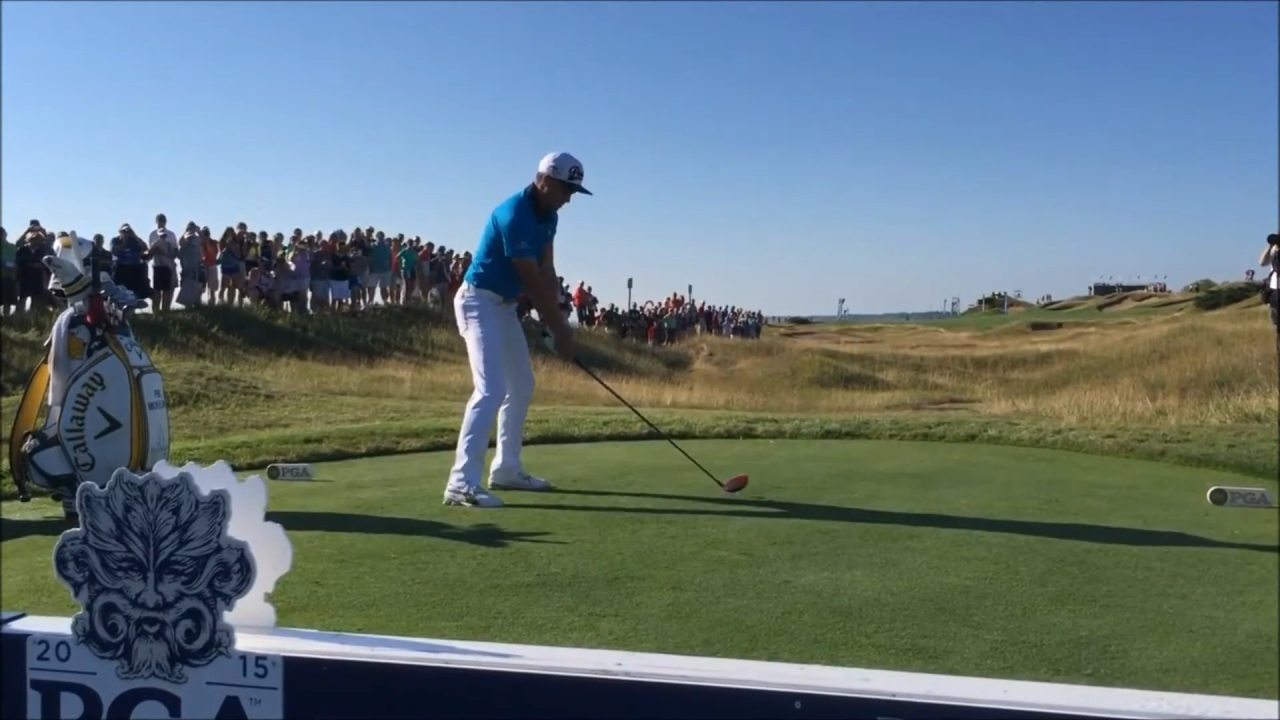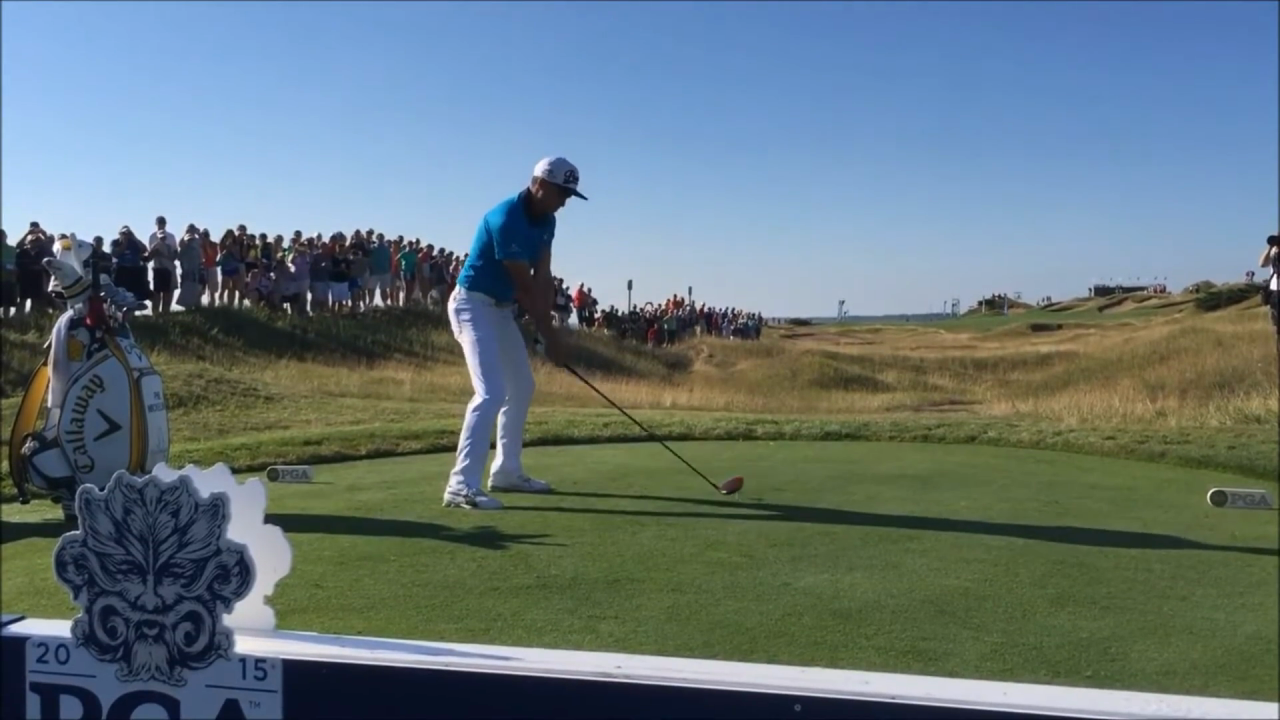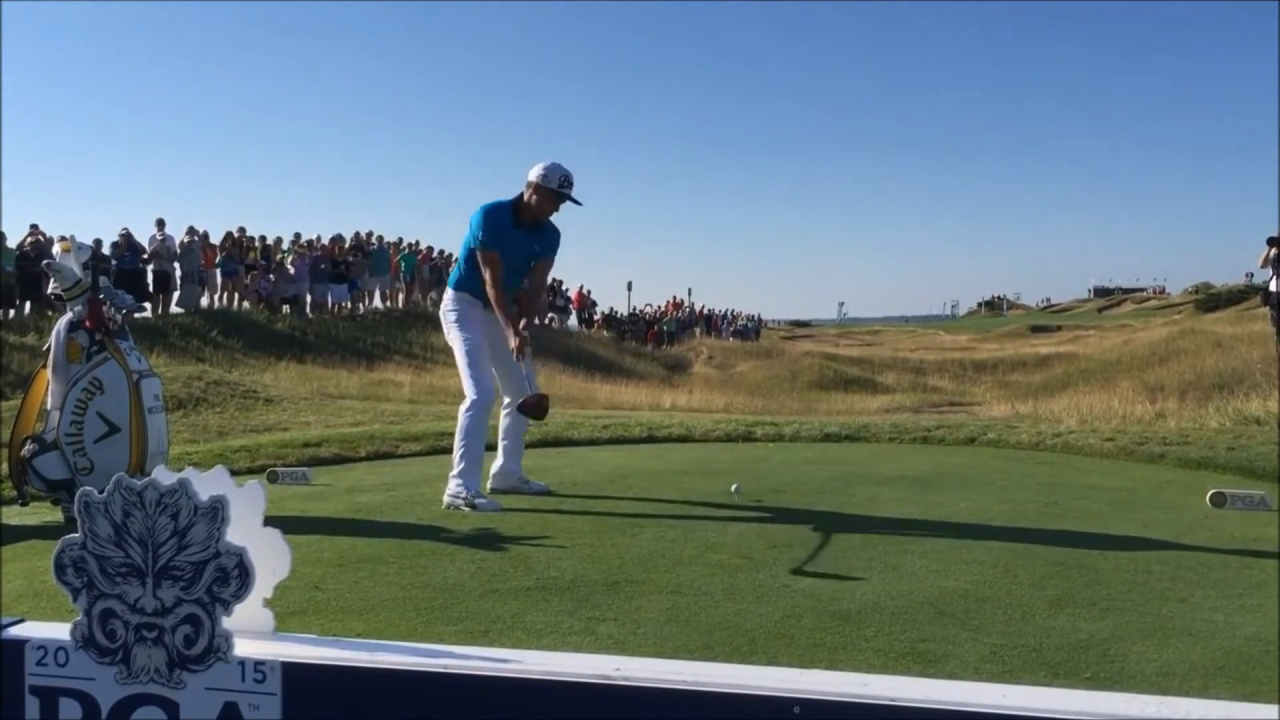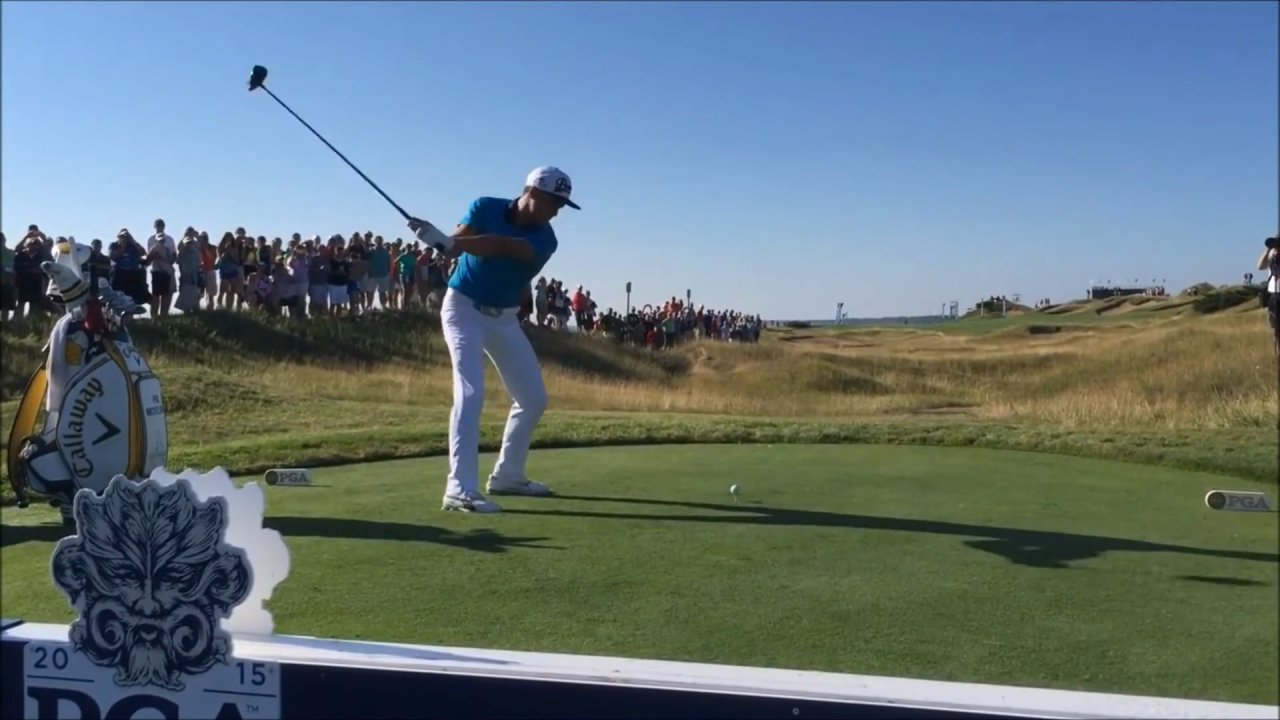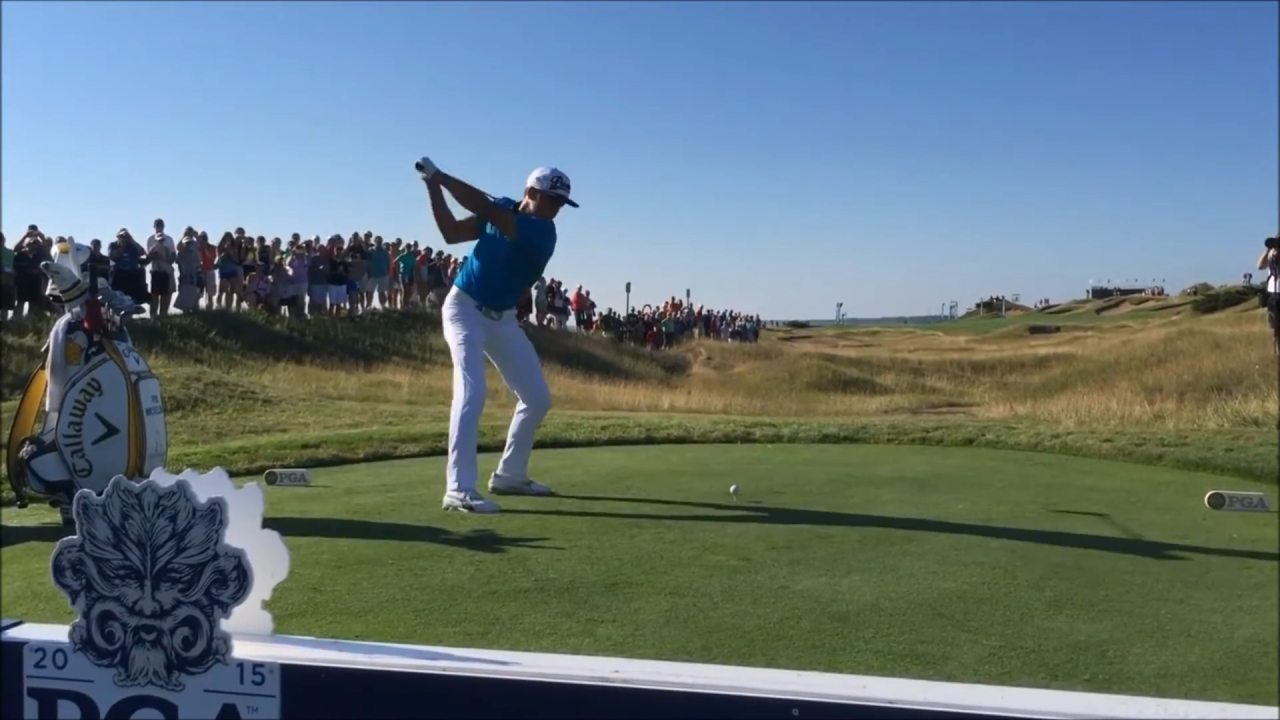
dt=0.2s
person 1, frame 1
left shoulder: (548, 217)
right shoulder: (515, 216)
left elbow: (547, 273)
right elbow: (532, 282)
left wrist: (555, 324)
right wrist: (560, 329)
left hip: (505, 305)
right hip: (480, 303)
left knee: (521, 386)
right knee: (491, 389)
left ankle: (506, 468)
right ankle: (462, 482)
person 1, frame 2
left shoulder: (547, 223)
right shoulder: (506, 218)
left elbow: (542, 279)
right elbow: (525, 286)
left wrist: (548, 329)
right wrist: (550, 336)
left hip: (502, 308)
right hip: (473, 306)
left knee: (521, 388)
right knee: (491, 392)
left ankle: (506, 471)
right ankle: (462, 485)
person 1, frame 3
left shoulder: (549, 236)
right shoulder: (489, 216)
left elbow: (535, 286)
right elbow: (493, 279)
left wrist: (522, 326)
right wrist: (510, 330)
left hip: (500, 313)
right hip: (463, 308)
left knee: (522, 392)
right knee: (481, 394)
left ankle: (507, 473)
right ankle: (461, 487)
person 1, frame 4
left shoulder: (544, 240)
right shoulder: (487, 208)
left elbow: (498, 246)
right elbow: (455, 244)
left wrist: (447, 242)
right wrist: (435, 236)
left hip: (505, 318)
right hip: (462, 309)
left knee: (534, 399)
right knee: (470, 394)
left ankle: (508, 474)
right ankle: (460, 488)
person 1, frame 5
left shoulder: (542, 237)
right shoulder: (505, 208)
left elbow: (489, 210)
right elbow: (450, 232)
left wrist: (439, 177)
right wrist: (432, 185)
left hip: (502, 318)
right hip: (465, 311)
left knee: (538, 397)
right knee: (469, 393)
left ankle: (510, 474)
right ankle: (460, 487)
person 2, frame 1
left shoulder: (73, 323)
right shoulder: (108, 309)
left elbow: (61, 384)
left wrist: (47, 434)
left knee: (35, 455)
left ankle: (77, 498)
person 2, frame 2
left shoulder: (73, 324)
right shoulder: (106, 310)
left elbow: (62, 382)
left wrist: (50, 433)
left knee: (37, 455)
left ankle: (79, 500)
person 2, frame 3
left shoulder: (73, 327)
right shoulder: (107, 313)
left elbow: (61, 387)
left wrist: (53, 434)
left knee: (36, 458)
left ankle: (78, 501)
person 2, frame 4
left shoulder: (72, 328)
right shoulder: (106, 315)
left elbow: (60, 388)
left wrist: (52, 435)
left knee: (35, 460)
left ankle: (76, 502)
person 2, frame 5
left shoulder: (71, 327)
right shoulder: (105, 313)
left elbow: (61, 388)
left wrist: (48, 438)
left knee: (34, 460)
left ankle: (77, 502)
